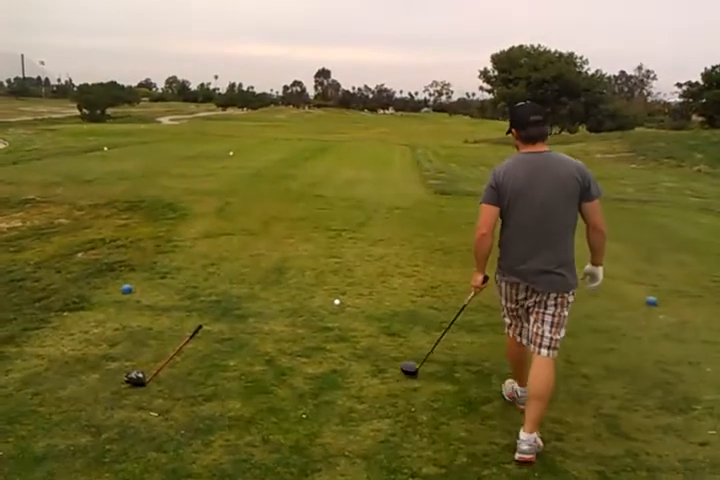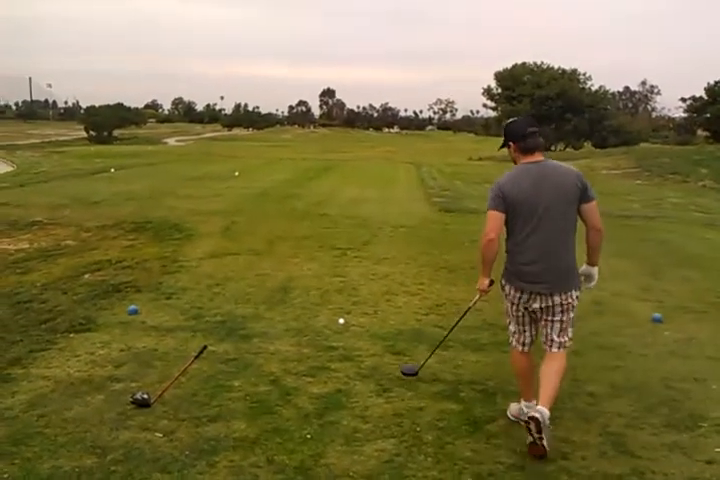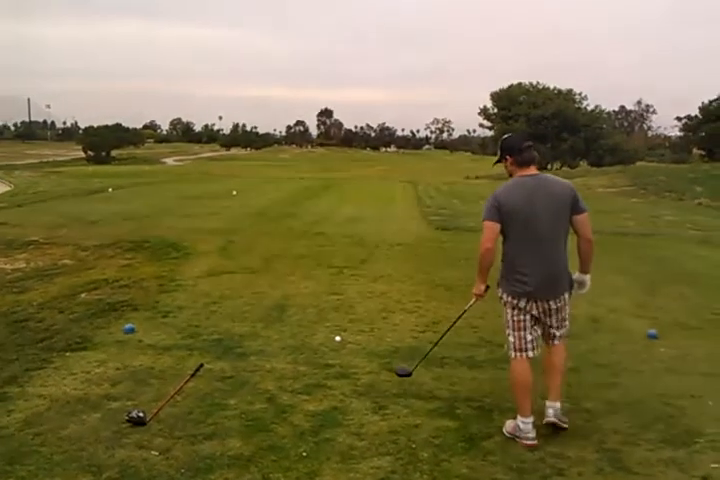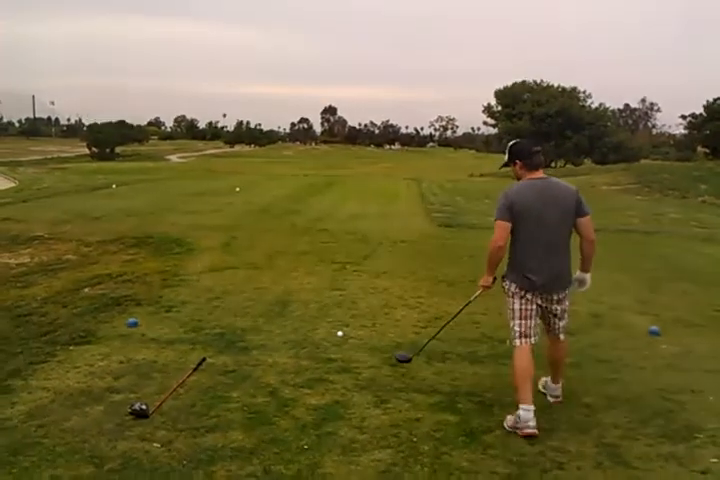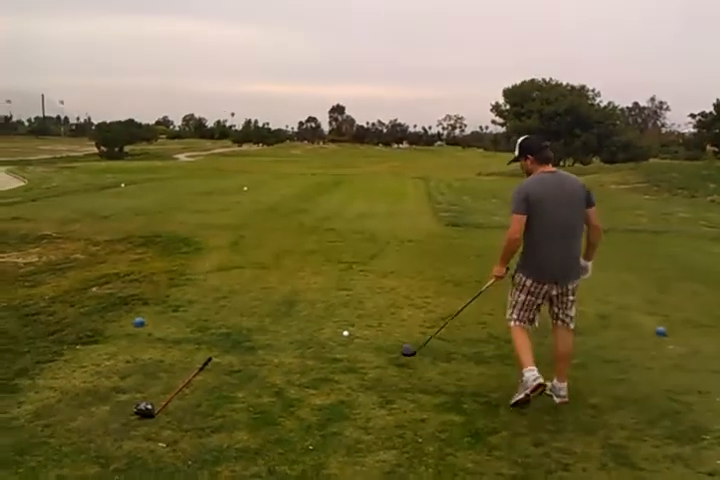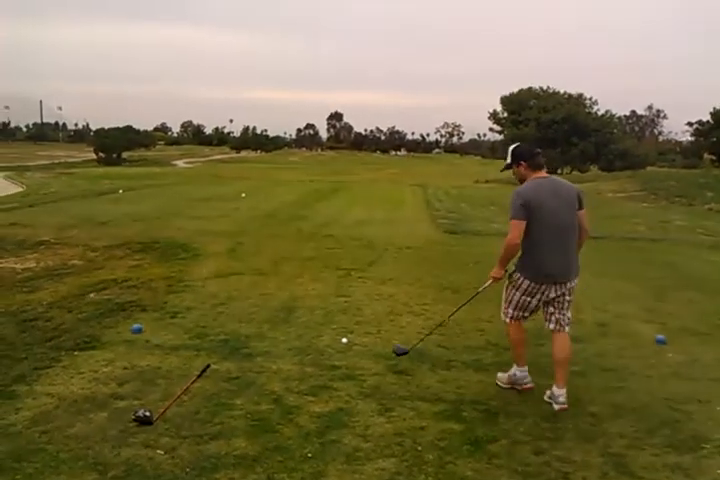
dt=0.2s
person 1, frame 1
left shoulder: (502, 173)
right shoulder: (576, 170)
left elbow: (484, 231)
right elbow: (597, 226)
left wrist: (479, 271)
right wrist: (596, 264)
left hip: (513, 276)
right hip: (557, 280)
left knee: (516, 336)
right knee: (544, 354)
left ankle: (520, 388)
right ankle: (529, 437)
person 1, frame 2
left shoulder: (504, 184)
right shoulder: (573, 176)
left elbow: (491, 238)
right elbow: (596, 227)
left wrist: (485, 276)
right wrist: (592, 264)
left hip: (519, 281)
right hip: (562, 282)
left knee: (521, 346)
right knee: (556, 350)
left ankle: (526, 406)
right ankle: (540, 411)
person 1, frame 3
left shoulder: (501, 195)
right shoulder: (565, 189)
left elbow: (487, 246)
right elbow: (587, 236)
left wrist: (481, 280)
right wrist: (584, 271)
left hip: (516, 289)
right hip: (556, 287)
left knee: (520, 354)
right knee: (556, 343)
left ankle: (525, 424)
right ankle: (554, 408)
person 1, frame 4
left shoulder: (511, 195)
right shoulder: (570, 192)
left elbow: (499, 243)
right elbow: (589, 238)
left wrist: (489, 274)
right wrist: (584, 271)
left hip: (521, 283)
right hip: (558, 283)
left knee: (522, 344)
right knee: (557, 336)
left ankle: (526, 415)
right ankle: (555, 387)
person 1, frame 5
left shoulder: (526, 188)
right shoulder: (578, 185)
left elbow: (515, 234)
right elbow: (595, 228)
left wrist: (502, 264)
right wrist: (587, 259)
left hip: (533, 272)
right hip: (569, 273)
left knee: (518, 322)
right knee: (564, 327)
left ankle: (530, 376)
right ankle: (561, 386)
person 1, frame 6
left shoulder: (523, 193)
right shoulder: (571, 189)
left elbow: (515, 239)
right elbow: (584, 229)
left wrist: (500, 266)
left hip: (531, 274)
right hip: (565, 274)
left knee: (513, 318)
right knee: (560, 330)
left ankle: (520, 374)
right ankle: (559, 392)
